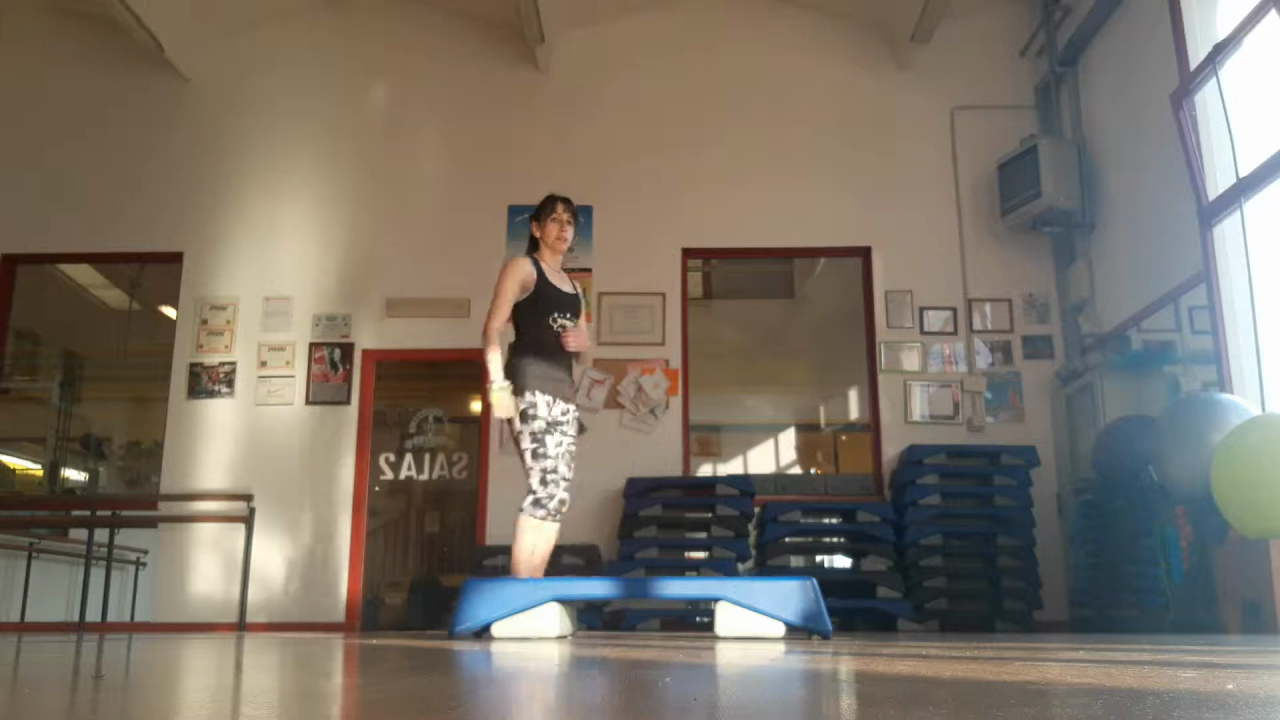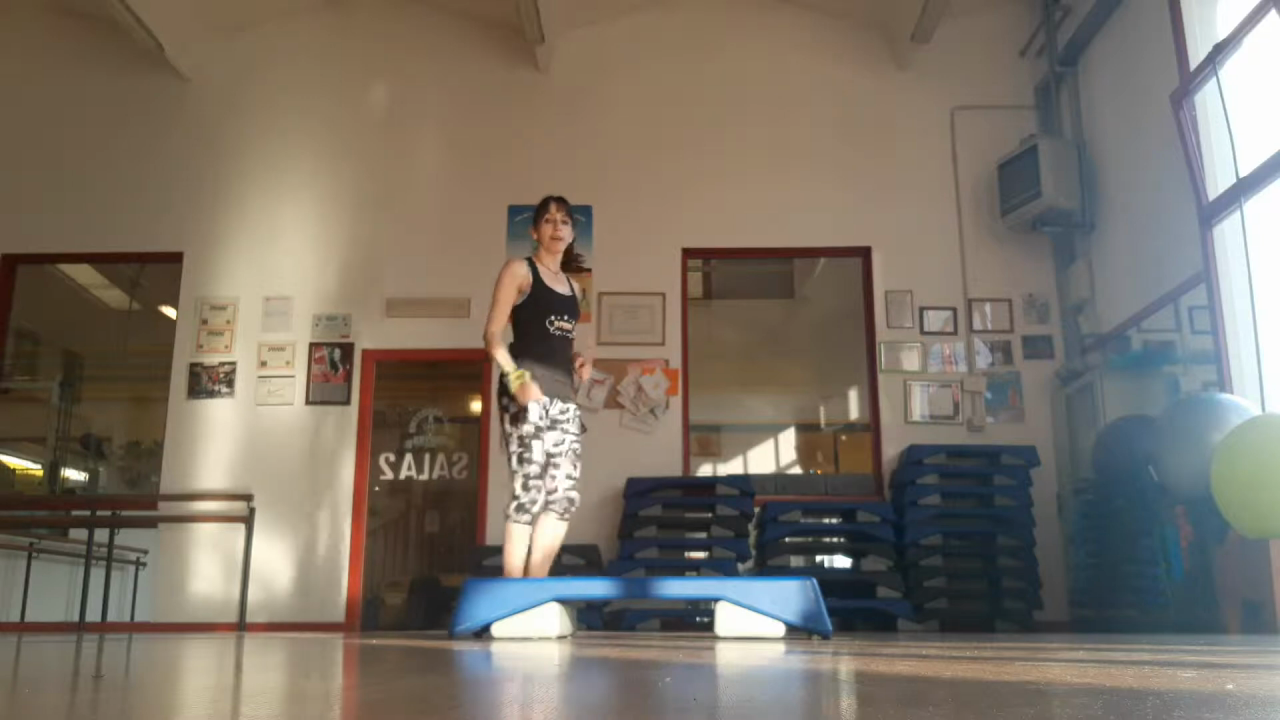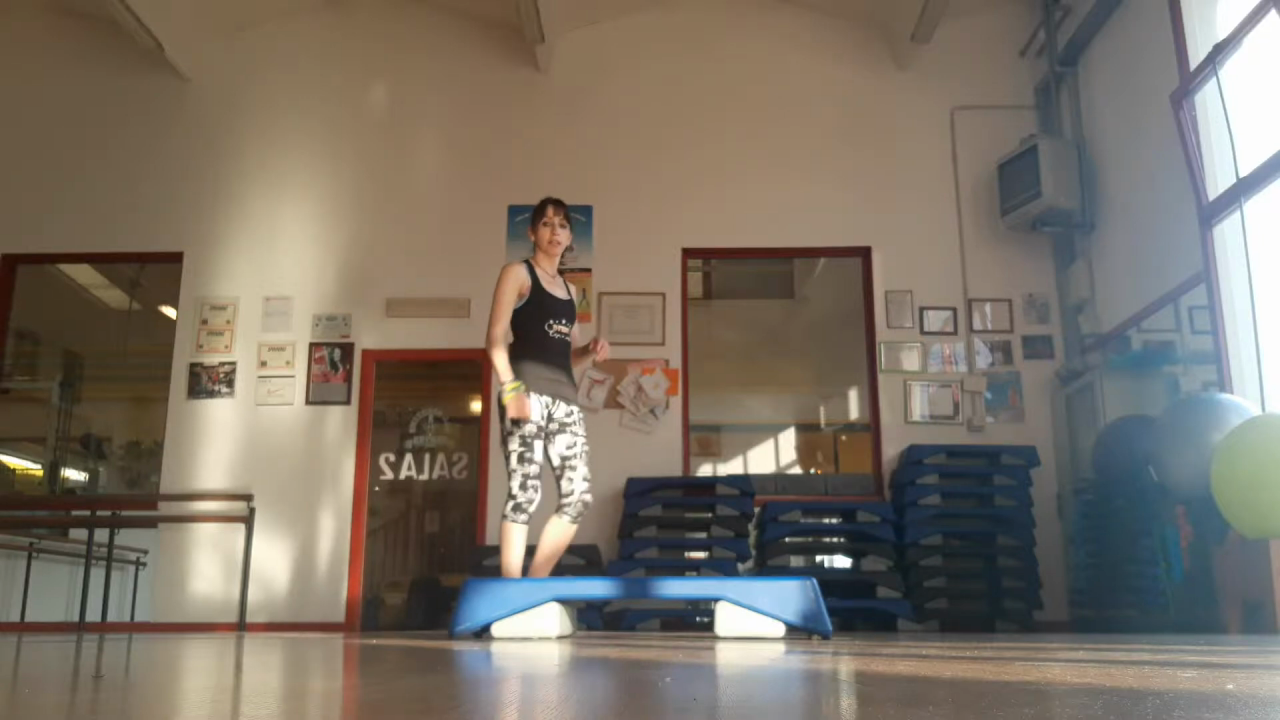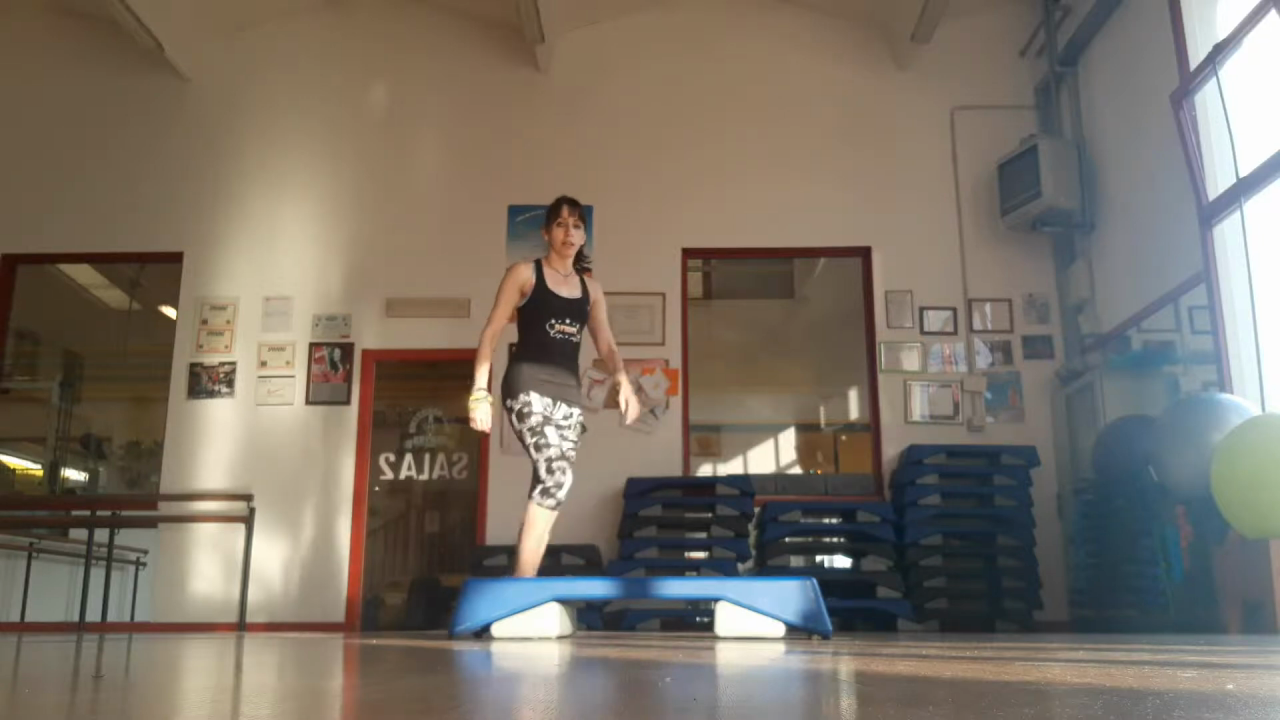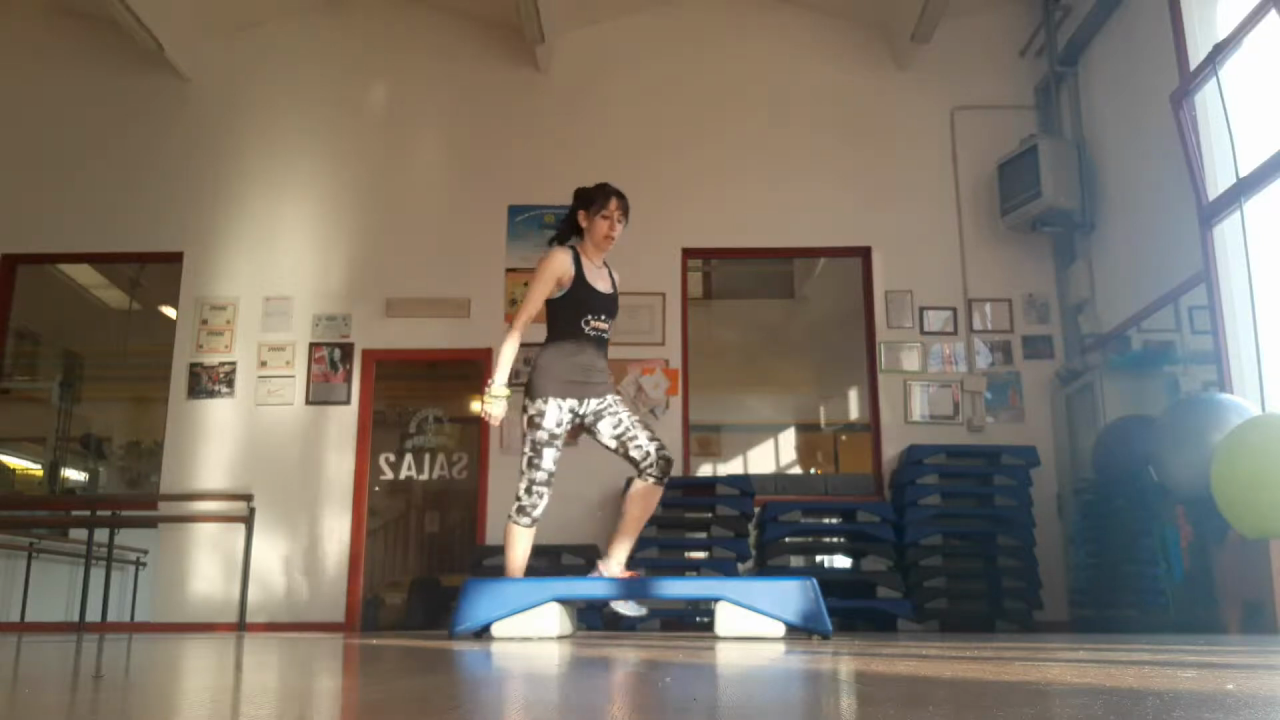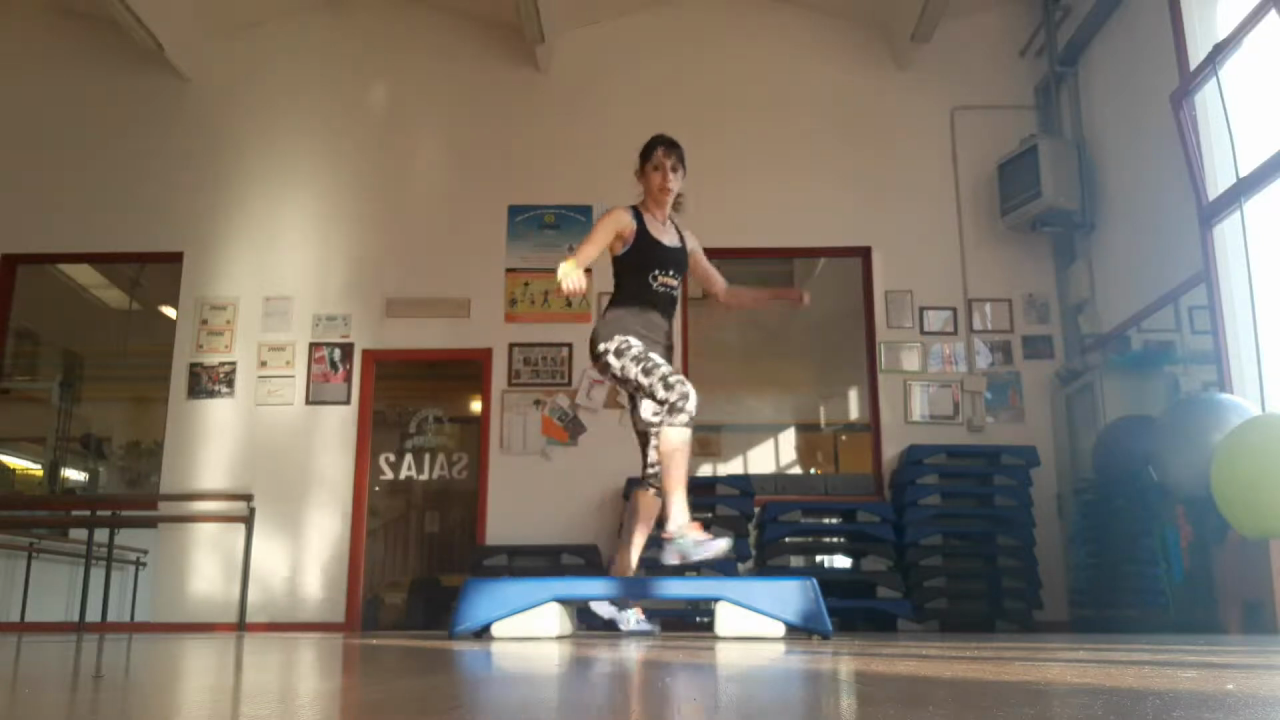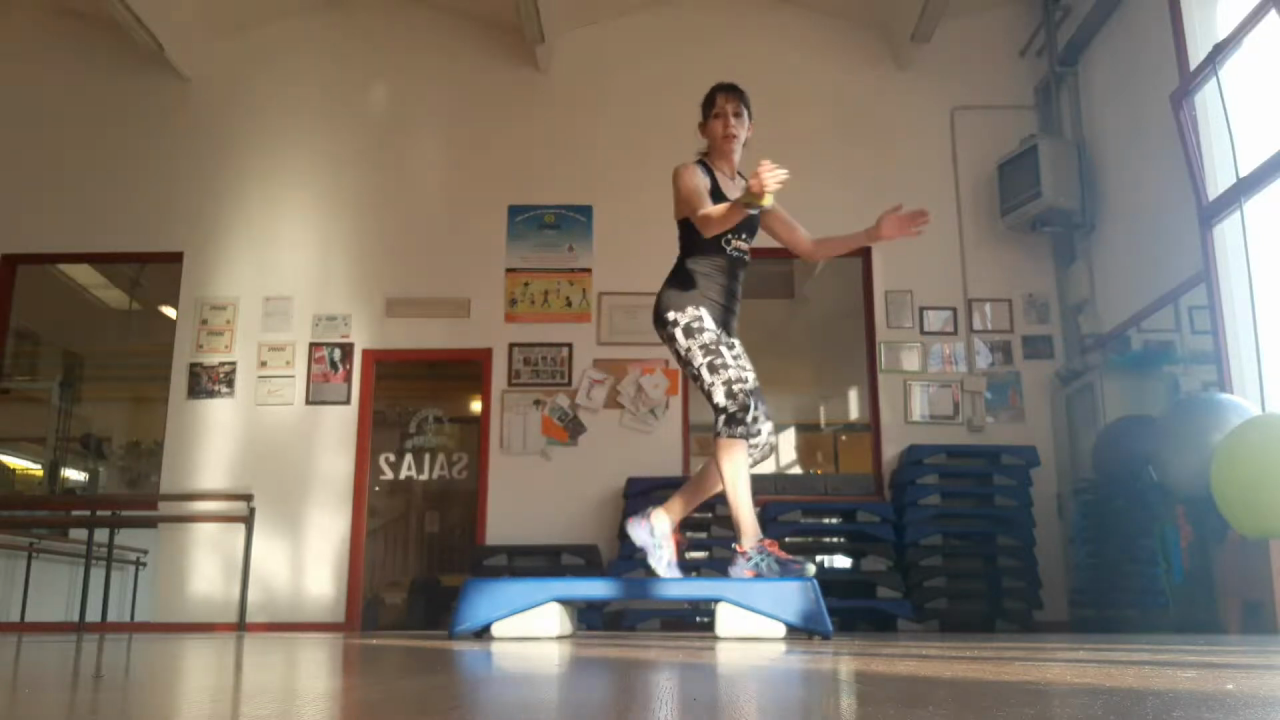
dt=0.4s
person 1, frame 1
left shoulder: (574, 287)
right shoulder: (521, 267)
left elbow: (583, 349)
right elbow: (493, 327)
left wrist: (582, 343)
right wrist: (498, 383)
left hip: (562, 391)
right hip: (526, 386)
left knee: (556, 492)
right knee: (545, 487)
person 1, frame 2
left shoulder: (571, 286)
right shoulder: (519, 270)
right elbow: (493, 332)
left wrist: (583, 361)
right wrist: (517, 377)
left hip: (562, 393)
right hip: (523, 390)
left knee: (563, 494)
right knee: (528, 492)
person 1, frame 3
left shoulder: (569, 289)
right shoulder: (517, 274)
right elbow: (495, 336)
left wrist: (590, 350)
right wrist: (511, 387)
left hip: (563, 395)
right hip: (525, 391)
left knee: (578, 496)
right knee: (525, 491)
left ankle: (534, 583)
person 1, frame 4
left shoulder: (590, 287)
right shoulder: (524, 274)
left elbow: (606, 347)
right elbow: (490, 334)
left wrist: (624, 383)
right wrist: (480, 392)
left hip: (568, 394)
right hip: (527, 386)
left knee: (549, 491)
right knee: (555, 475)
right ankle: (522, 580)
person 1, frame 5
left shoulder: (611, 276)
right shoulder: (560, 260)
right elbow: (519, 325)
right wrist: (498, 386)
left hip: (598, 389)
right hip: (554, 385)
left knee: (657, 462)
right knee: (534, 492)
left ankle: (611, 569)
person 1, frame 6
left shoulder: (684, 238)
right shoulder: (622, 219)
left elbow: (723, 292)
right elbow: (574, 263)
left wrist: (777, 294)
right wrist: (569, 271)
left hip: (657, 347)
right hip: (619, 336)
left knee: (659, 469)
right knee: (682, 396)
right ankle: (679, 528)
person 1, frame 7
left shoulder: (756, 190)
right shoulder: (690, 176)
left elbow: (810, 249)
right elbow: (707, 222)
left wrist: (874, 233)
right wrist: (749, 200)
left hip: (719, 319)
right hip: (685, 305)
left knee: (758, 437)
right knee: (738, 404)
left ankle: (659, 522)
right ankle: (750, 549)
